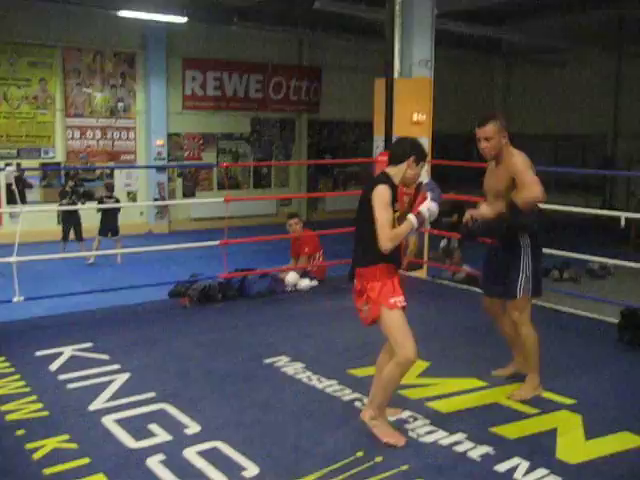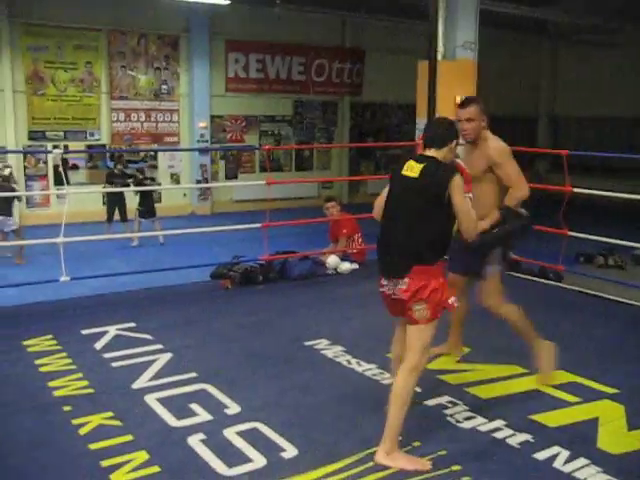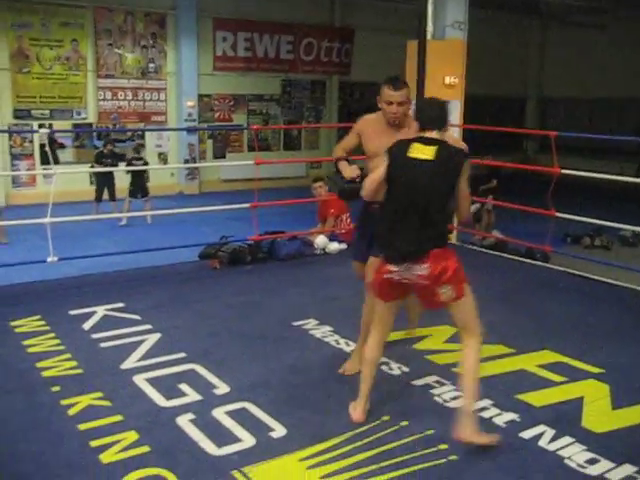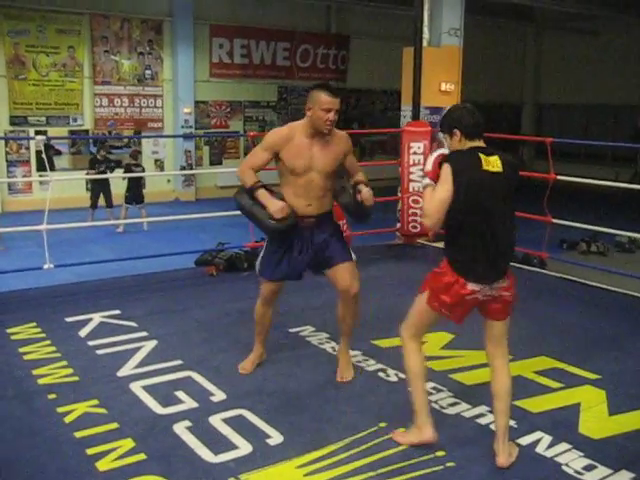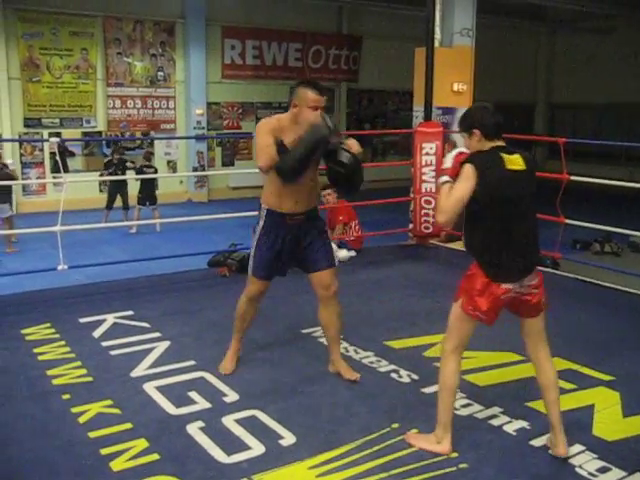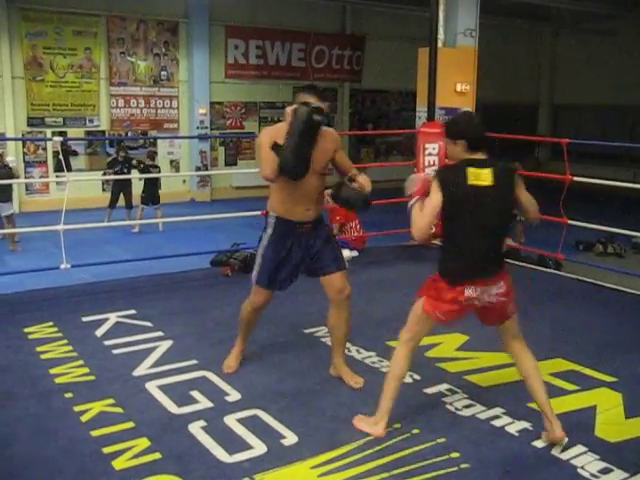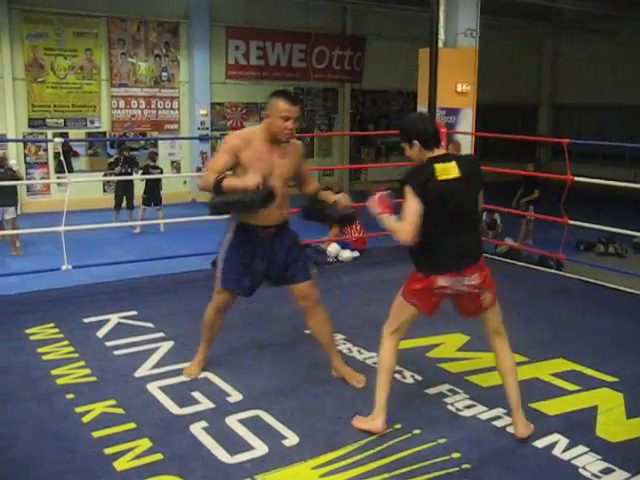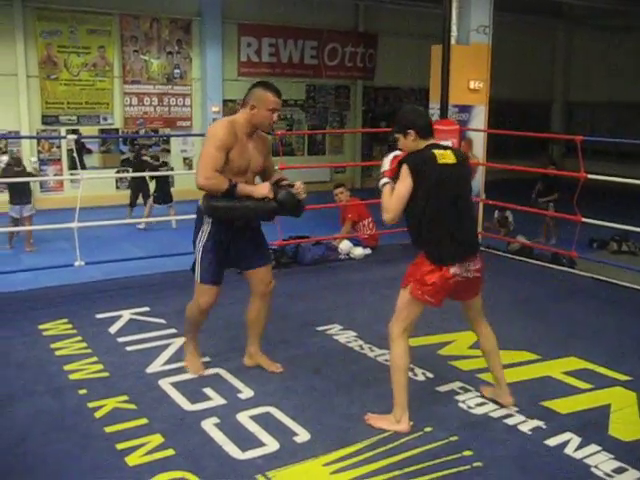
dt=0.5s
person 1, frame 1
left shoulder: (384, 185)
right shoulder: (382, 188)
right elbow: (386, 242)
left wrist: (415, 215)
right wrist: (417, 216)
left hip: (381, 272)
right hip: (374, 275)
left knee: (393, 344)
right knee: (406, 352)
left ankle: (375, 402)
right ankle: (374, 414)
person 1, frame 2
left shoulder: (402, 168)
right shoulder: (450, 175)
left elbow: (378, 213)
right elbow: (470, 232)
right wrist: (463, 195)
left hip: (391, 270)
right hip: (422, 272)
left knee: (404, 330)
right knee: (415, 360)
left ankle: (397, 397)
right ankle: (388, 449)
person 1, frame 3
left shoulder: (397, 150)
right shoulder: (457, 158)
left elbow: (368, 193)
right elbow: (464, 212)
left hip: (393, 256)
right hip: (433, 258)
left knee: (379, 329)
right knee: (472, 334)
left ankle: (360, 404)
right ankle: (467, 422)
person 1, frame 4
left shoulder: (454, 164)
right shoulder: (509, 167)
left elbow: (431, 221)
left wrist: (431, 181)
left hip: (459, 272)
right hip: (499, 274)
left knee: (410, 335)
right knee: (498, 355)
left ankle: (423, 425)
right ankle: (502, 445)
person 1, frame 5
left shoulder: (476, 164)
right shoulder: (525, 163)
left elbow: (444, 217)
left wrist: (447, 176)
left hip: (489, 275)
right hip: (527, 273)
left knee: (451, 350)
right knee: (540, 351)
left ankle: (441, 436)
right ankle: (558, 438)
person 1, frame 6
left shoulder: (448, 174)
right shoulder: (507, 173)
left elbow: (420, 231)
right elbow: (533, 212)
left wrist: (417, 196)
left hip: (454, 281)
right hip: (494, 281)
left knee: (407, 342)
right knee: (516, 345)
left ankle: (380, 419)
right ankle: (553, 424)
person 1, frame 7
left shoulder: (415, 177)
right shoulder: (471, 166)
left elbow: (407, 236)
left wrist: (380, 211)
left hip: (430, 273)
right hip: (471, 271)
left knee: (391, 333)
right knee: (498, 337)
left ankle: (377, 416)
right ankle: (520, 419)
person 1, frame 8
left shoulder: (413, 162)
right shoulder: (460, 159)
left elbow: (389, 215)
left wrist: (386, 177)
left hip: (435, 263)
right hip: (470, 258)
left knee: (397, 331)
right knee: (478, 321)
left ankle: (399, 416)
right ankle: (502, 389)
person 2, frame 1
left shoulder: (517, 162)
right shoulder: (493, 164)
left elbow: (536, 195)
left wrist: (495, 208)
right wrist: (480, 212)
left hip: (521, 244)
right hip: (501, 243)
left knee: (517, 315)
right knee: (493, 306)
left ankle: (533, 380)
right ankle: (519, 359)
person 2, frame 2
left shoulder: (496, 150)
right shoulder: (467, 148)
left elbow: (521, 189)
left wrist: (490, 220)
left hip: (489, 231)
left knee: (492, 301)
right knee: (455, 285)
left ankle: (539, 345)
right ankle: (454, 344)
person 2, frame 3
left shoulder: (419, 131)
right shoulder: (365, 124)
right elbow: (340, 151)
right wrist: (344, 166)
right hip: (369, 209)
left knee: (373, 279)
right knee: (361, 271)
left ankle: (362, 350)
right ankle: (412, 309)
person 2, frame 4
left shoulder: (341, 141)
right shoulder: (281, 136)
left elbow: (355, 171)
right elbow: (245, 169)
left wrist: (362, 187)
right wrist: (265, 198)
left hip: (324, 225)
right hip: (287, 226)
left knee: (350, 289)
right knee: (267, 293)
left ankle: (344, 351)
right ankle: (258, 350)
person 2, frame 5
left shoulder: (322, 130)
right shoulder: (270, 126)
left elbow: (341, 167)
right elbow: (265, 163)
left wrist: (349, 151)
right wrist: (299, 133)
left hip: (309, 221)
right hip: (274, 222)
left knee: (328, 290)
right knee: (254, 291)
left ankle: (336, 359)
right ankle: (235, 348)
person 2, frame 6
left shoulder: (329, 138)
right shoulder: (271, 135)
left elbow: (346, 169)
right elbow: (270, 173)
left wrist: (358, 178)
right wrist: (288, 130)
left hip: (316, 228)
right hip: (281, 228)
left knee: (341, 293)
right knee: (259, 299)
left ankle: (338, 363)
right ankle: (239, 347)
person 2, frame 7
left shoulder: (295, 148)
right shoulder: (238, 141)
left elbow: (307, 184)
right elbow: (205, 180)
left wrist: (329, 197)
right wrist: (238, 182)
left hip: (280, 234)
right hip: (244, 234)
left knee: (310, 300)
right knee: (221, 302)
left ankle: (338, 365)
right ankle: (201, 355)
person 2, frame 8
left shoulder: (262, 139)
right shoulder: (222, 131)
left elbow: (268, 174)
right elbow: (204, 179)
left wrist: (288, 185)
right wrist: (251, 189)
left hip: (246, 221)
right hip: (215, 221)
left knee: (264, 286)
right knee: (206, 299)
left ankle: (253, 352)
right ankle: (191, 345)
